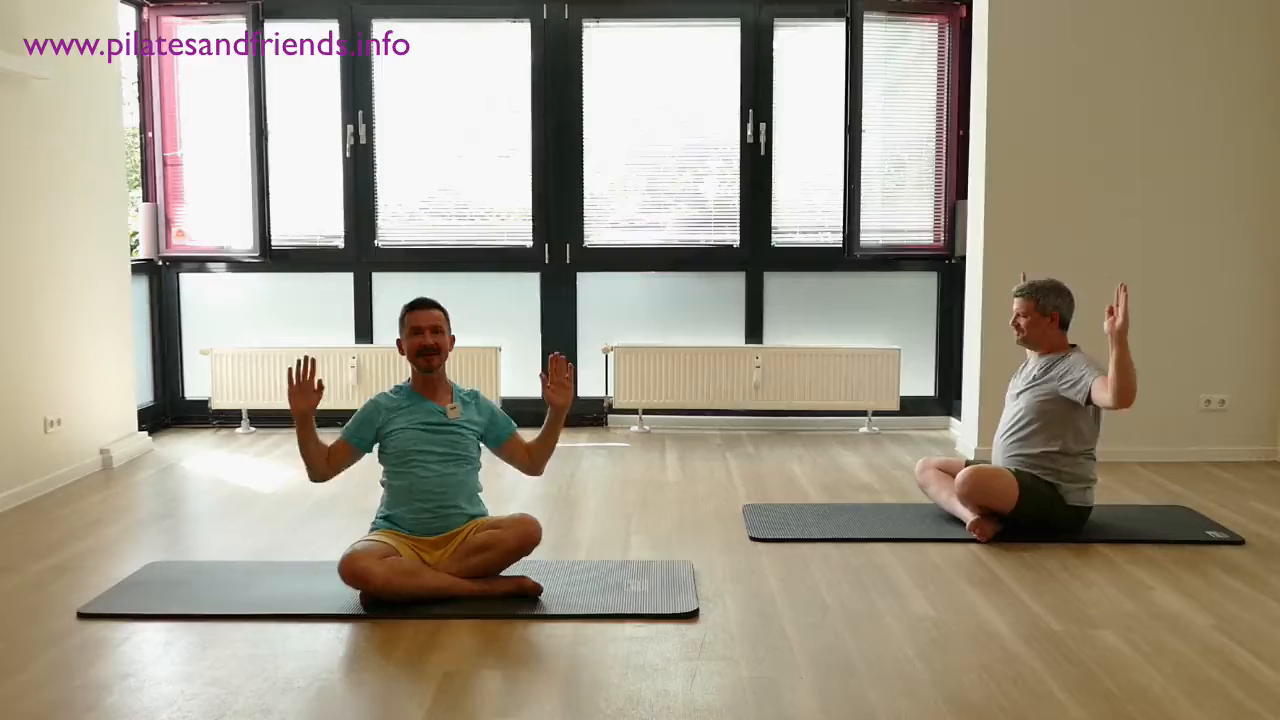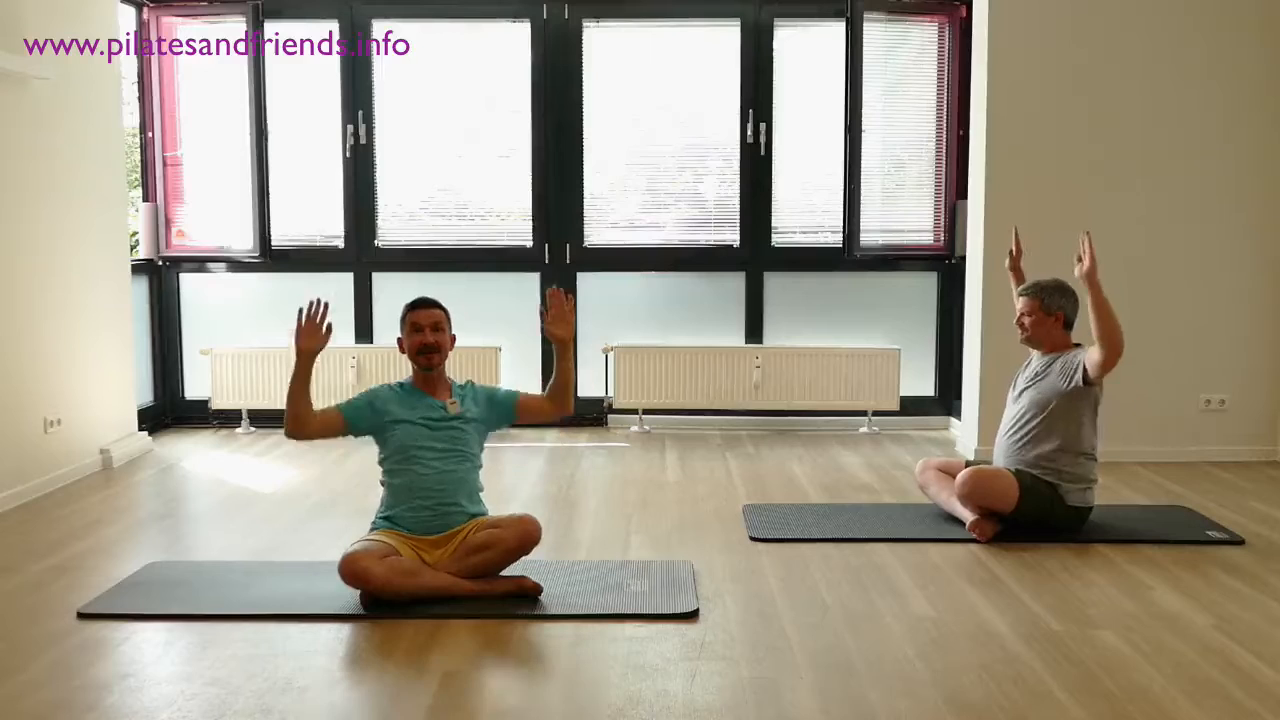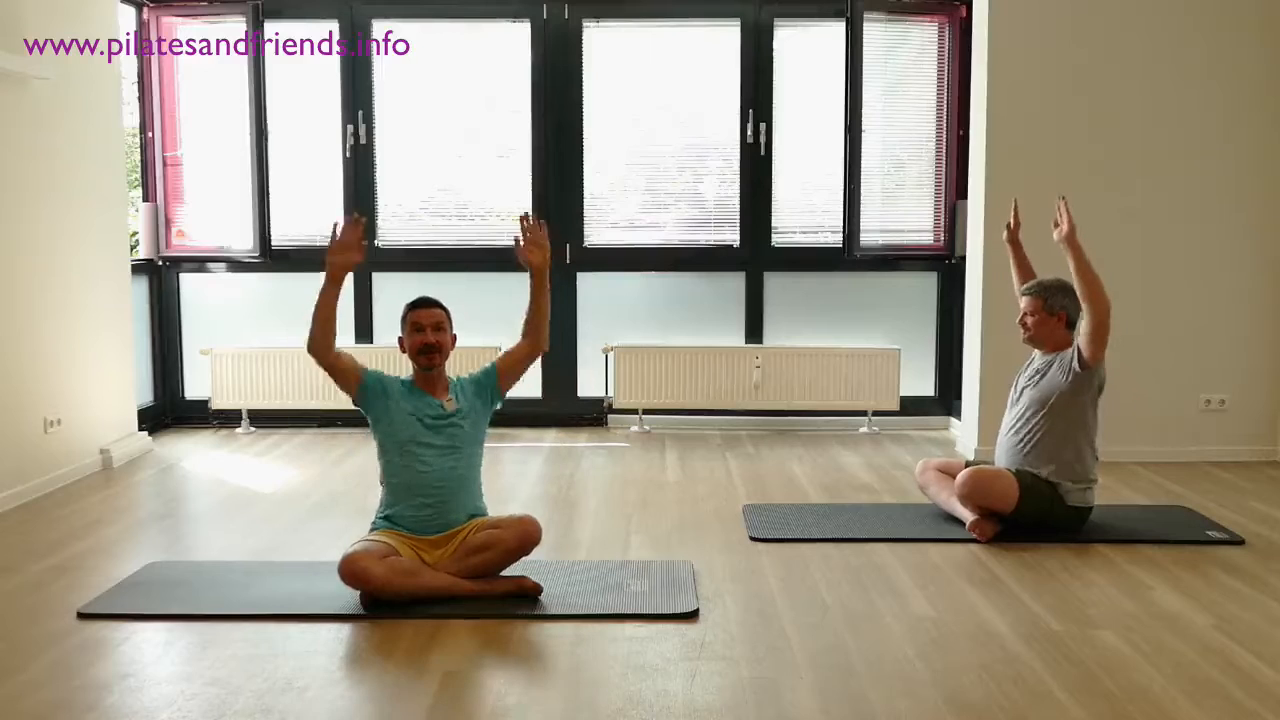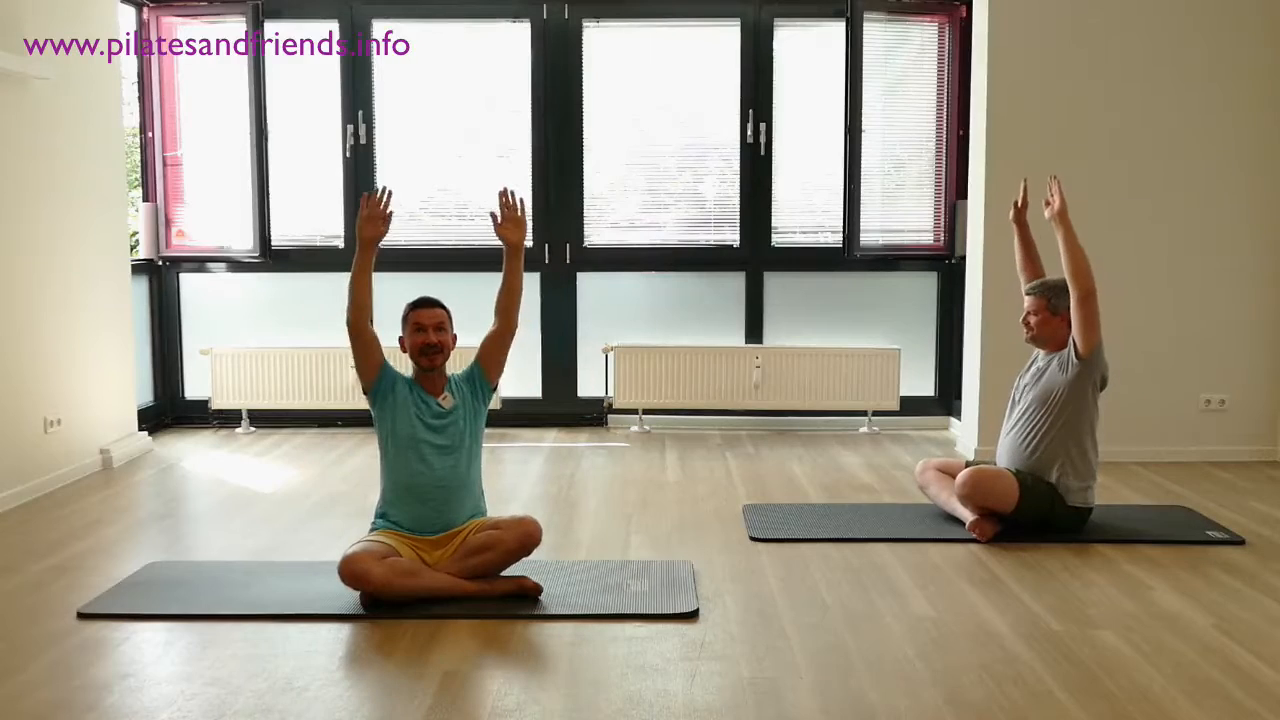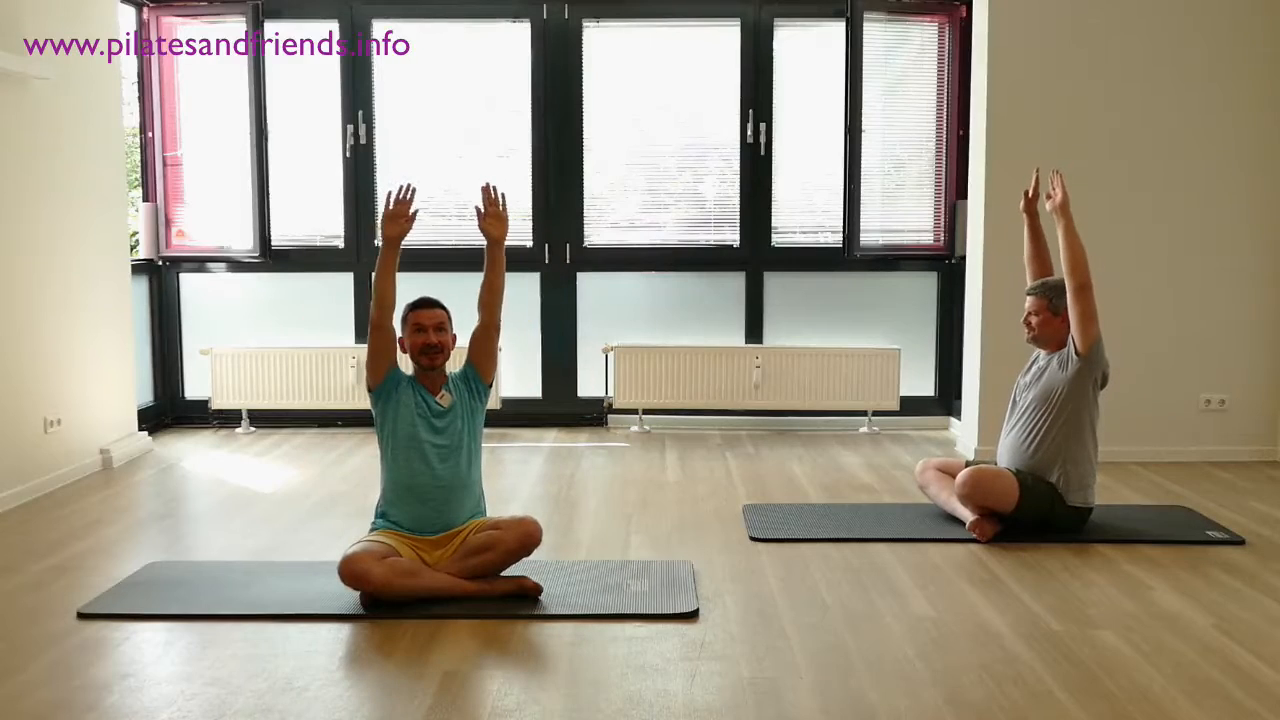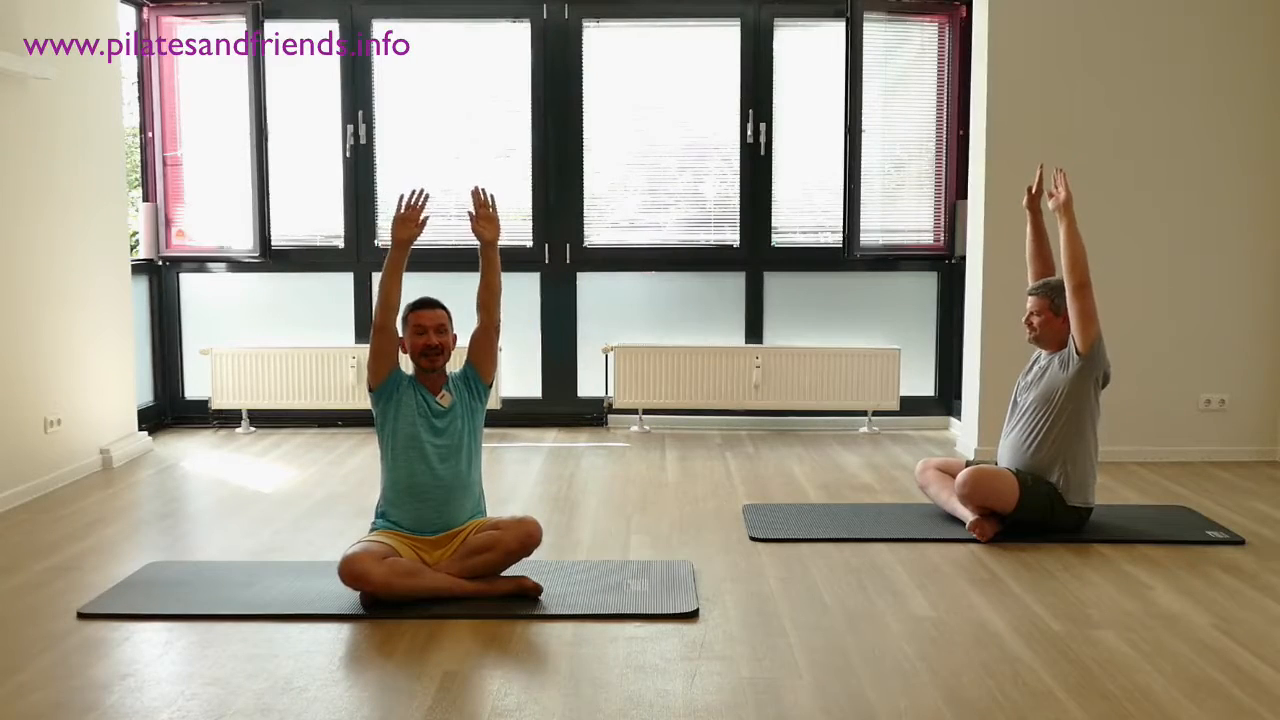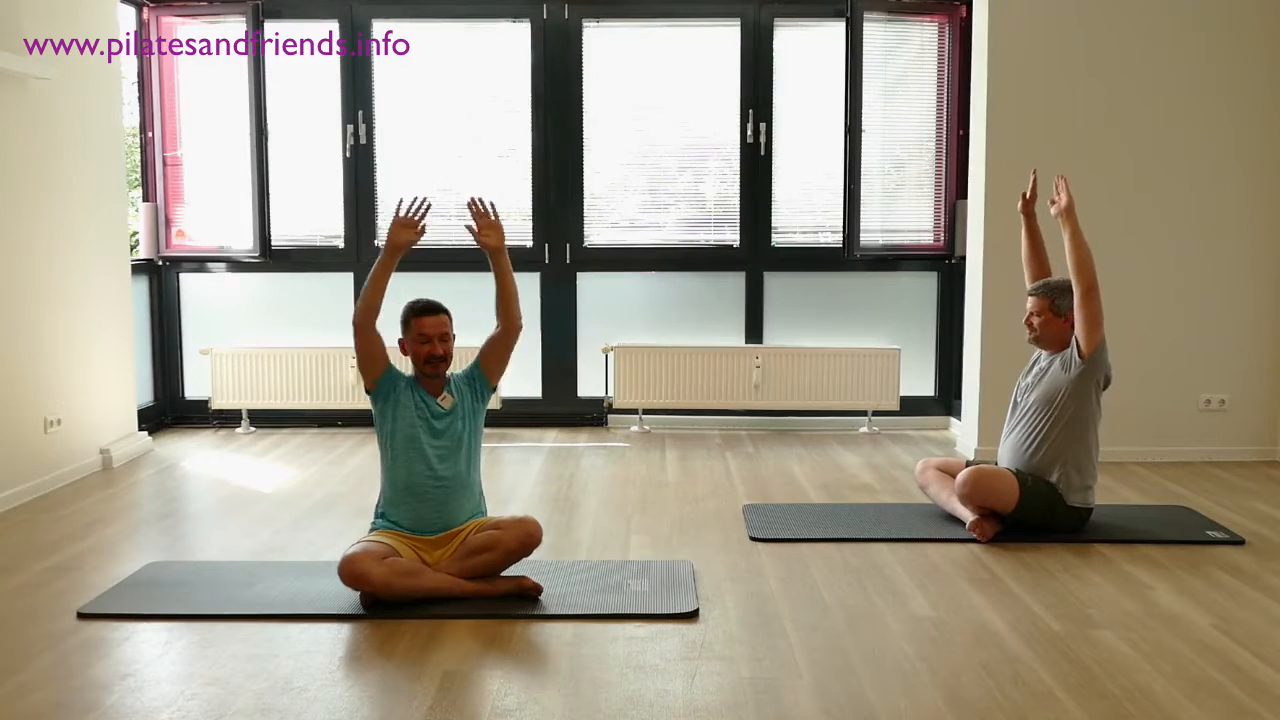
dt=0.3s
person 1, frame 1
left shoulder: (477, 406)
right shoulder: (381, 408)
left elbow: (533, 463)
right elbow: (320, 471)
left wrist: (557, 410)
right wrist: (305, 419)
left hip: (466, 536)
right hip: (398, 538)
left knee: (527, 530)
right knee: (354, 567)
left ankle: (402, 582)
right ankle: (493, 586)
person 1, frame 2
left shoulder: (480, 399)
right shoulder: (380, 402)
left elbow: (556, 408)
right elbow: (300, 429)
left wrist: (561, 345)
right wrist: (305, 359)
left hip: (467, 534)
right hip: (399, 537)
left knee: (526, 530)
right knee: (355, 566)
left ankle: (401, 583)
right ankle: (492, 587)
person 1, frame 3
left shoulder: (477, 393)
right shoulder: (384, 396)
left elbow: (534, 344)
right elbow: (321, 347)
left wrist: (538, 272)
right wrist: (335, 275)
left hip: (465, 534)
right hip: (398, 537)
left knee: (526, 530)
right knee: (354, 567)
left ankle: (402, 582)
right ankle: (493, 585)
person 1, frame 4
left shoulder: (472, 390)
right shoulder: (389, 393)
left elbow: (506, 323)
right elbow: (357, 324)
left wrist: (514, 250)
right wrist: (365, 247)
left hip: (466, 533)
right hip: (398, 537)
left knee: (527, 531)
right knee: (354, 568)
left ankle: (403, 583)
right ankle: (494, 586)
person 1, frame 5
left shoulder: (470, 389)
right shoulder: (391, 392)
left elbow: (490, 320)
right elbow: (379, 321)
left wrist: (495, 244)
right wrist: (390, 245)
left hip: (466, 534)
right hip: (398, 537)
left knee: (527, 532)
right knee: (354, 568)
left ankle: (403, 583)
right ankle: (495, 586)
person 1, frame 6
left shoulder: (470, 389)
right shoulder: (392, 392)
left elbow: (490, 322)
right elbow: (382, 322)
left wrist: (489, 246)
right wrist: (399, 247)
left hip: (466, 533)
right hip: (398, 537)
left knee: (527, 532)
right knee: (354, 568)
left ankle: (405, 583)
right ankle: (495, 587)
person 1, frame 7
left shoulder: (471, 388)
right shoulder: (391, 393)
left elbow: (510, 326)
right elbow: (362, 324)
left wrist: (496, 254)
right wrist: (391, 252)
left hip: (467, 533)
right hip: (398, 537)
left knee: (527, 532)
right knee: (353, 569)
left ankle: (403, 580)
right ankle: (492, 587)
person 2, frame 1
left shoulder: (1074, 369)
right shoulder: (1035, 359)
left elbow: (1120, 397)
left wrist: (1117, 339)
right wrist: (1022, 304)
right hip: (1014, 478)
left knee: (969, 480)
right knee: (927, 468)
left ankle: (991, 518)
right ankle: (977, 516)
person 2, frame 2
left shoulder: (1075, 365)
right shoulder: (1039, 357)
left elbow: (1111, 352)
right elbow: (1029, 320)
left wrist: (1090, 283)
right wrist: (1015, 272)
left hip: (1058, 500)
right hip: (1014, 479)
left knee: (970, 482)
right knee: (927, 469)
left ankle: (986, 515)
right ankle: (978, 517)
person 2, frame 3
left shoulder: (1079, 366)
right shoulder: (1042, 354)
left elbow: (1099, 312)
right elbow: (1032, 295)
left wrist: (1070, 244)
right wrist: (1013, 245)
left hip: (1059, 500)
right hip: (1016, 479)
left knee: (971, 482)
right knee: (927, 469)
left ankle: (983, 516)
right ankle: (979, 516)
person 2, frame 4
left shoulder: (1081, 362)
right shoulder: (1044, 352)
left elbow: (1084, 293)
right elbow: (1034, 284)
left wrist: (1061, 223)
right wrist: (1019, 224)
left hip: (1059, 501)
right hip: (1016, 479)
left knee: (970, 482)
right knee: (927, 470)
left ankle: (987, 514)
right ankle: (980, 516)
person 2, frame 5
left shoulder: (1081, 361)
right shoulder: (1044, 351)
left elbow: (1078, 286)
right elbow: (1040, 280)
left wrist: (1062, 216)
right wrist: (1030, 217)
left hip: (1059, 501)
right hip: (1016, 479)
left knee: (971, 481)
right knee: (927, 469)
left ankle: (987, 514)
right ankle: (979, 516)
person 2, frame 6
left shoulder: (1082, 360)
right shoulder: (1045, 351)
left elbow: (1077, 286)
right elbow: (1041, 279)
left wrist: (1065, 214)
right wrist: (1033, 214)
left hip: (1059, 502)
right hip: (1017, 479)
left knee: (970, 481)
right knee: (928, 469)
left ankle: (990, 515)
right ankle: (980, 515)
person 2, frame 7
left shoulder: (1083, 362)
right shoulder: (1045, 352)
left elbow: (1086, 292)
right elbow: (1038, 280)
left wrist: (1067, 221)
right wrist: (1028, 217)
left hip: (1059, 501)
right hip: (1015, 480)
left knee: (971, 482)
right knee: (927, 469)
left ankle: (986, 515)
right ankle: (978, 516)
